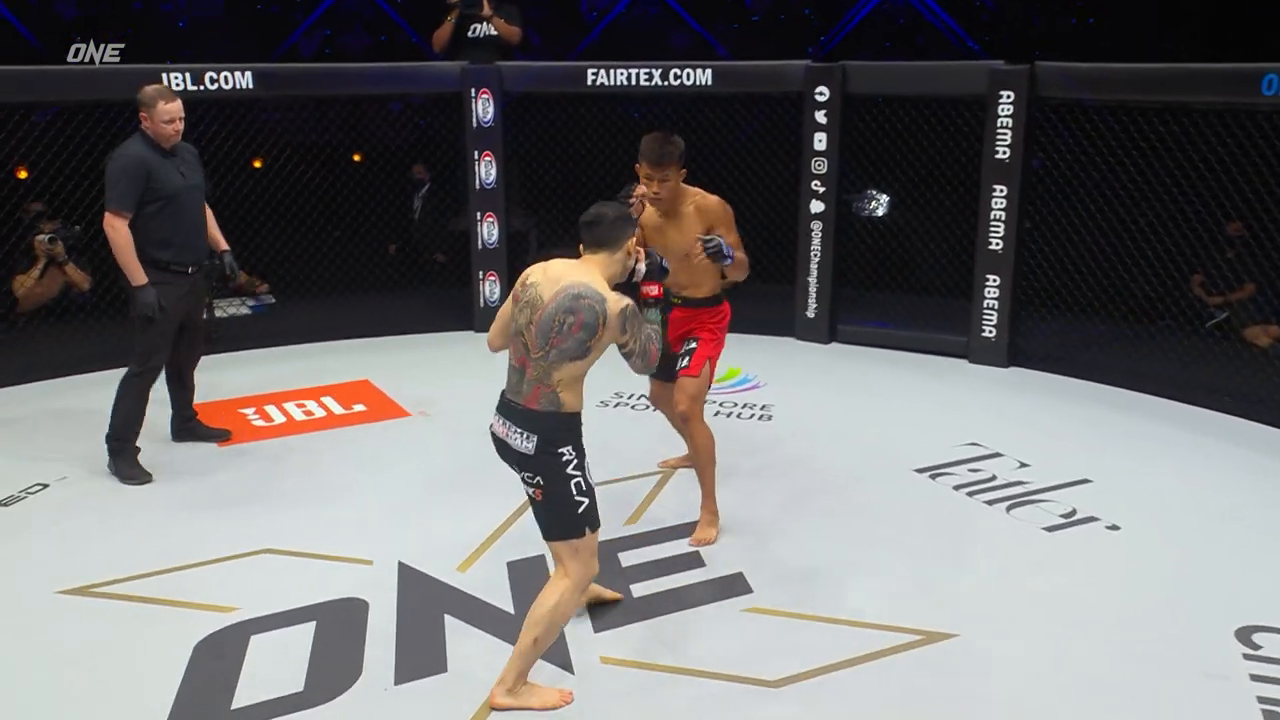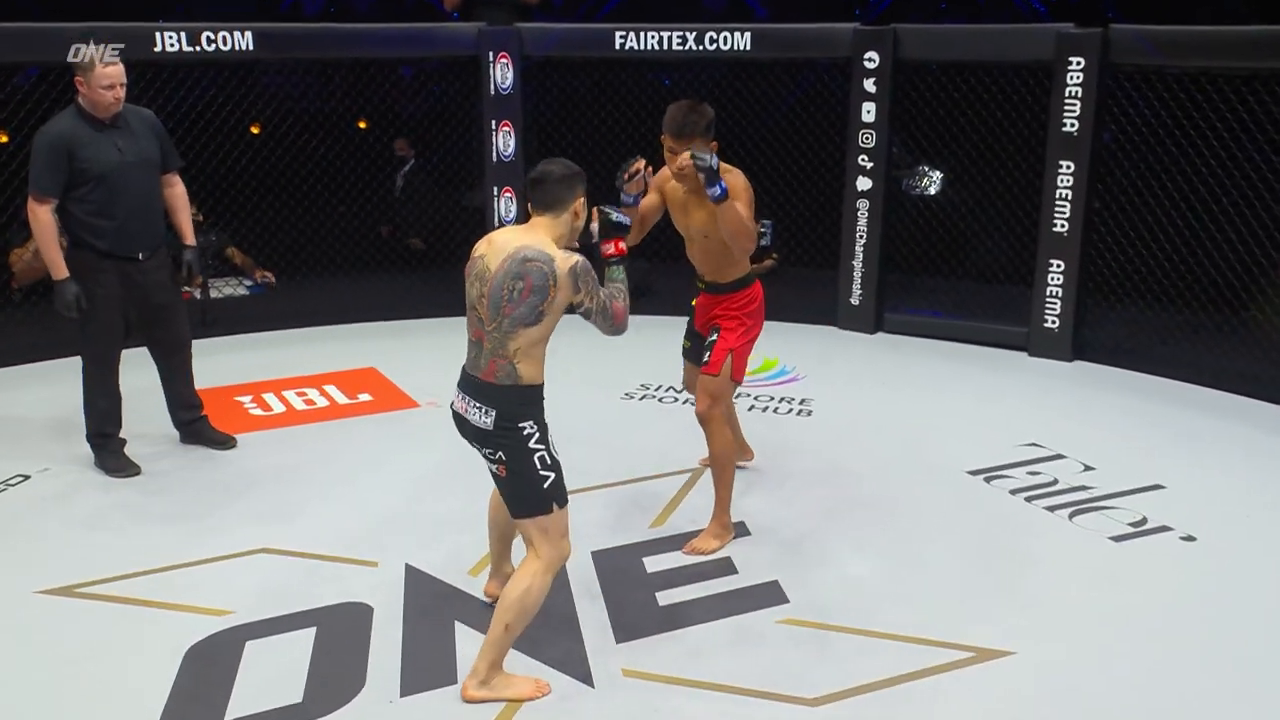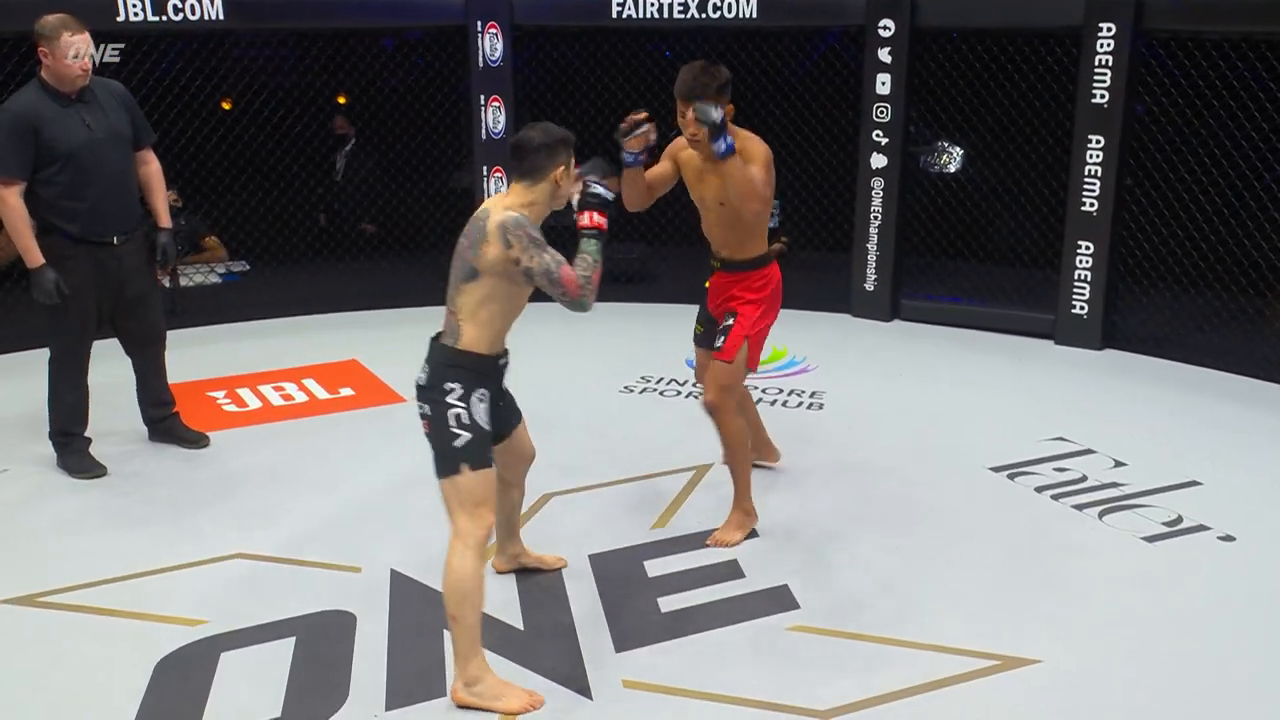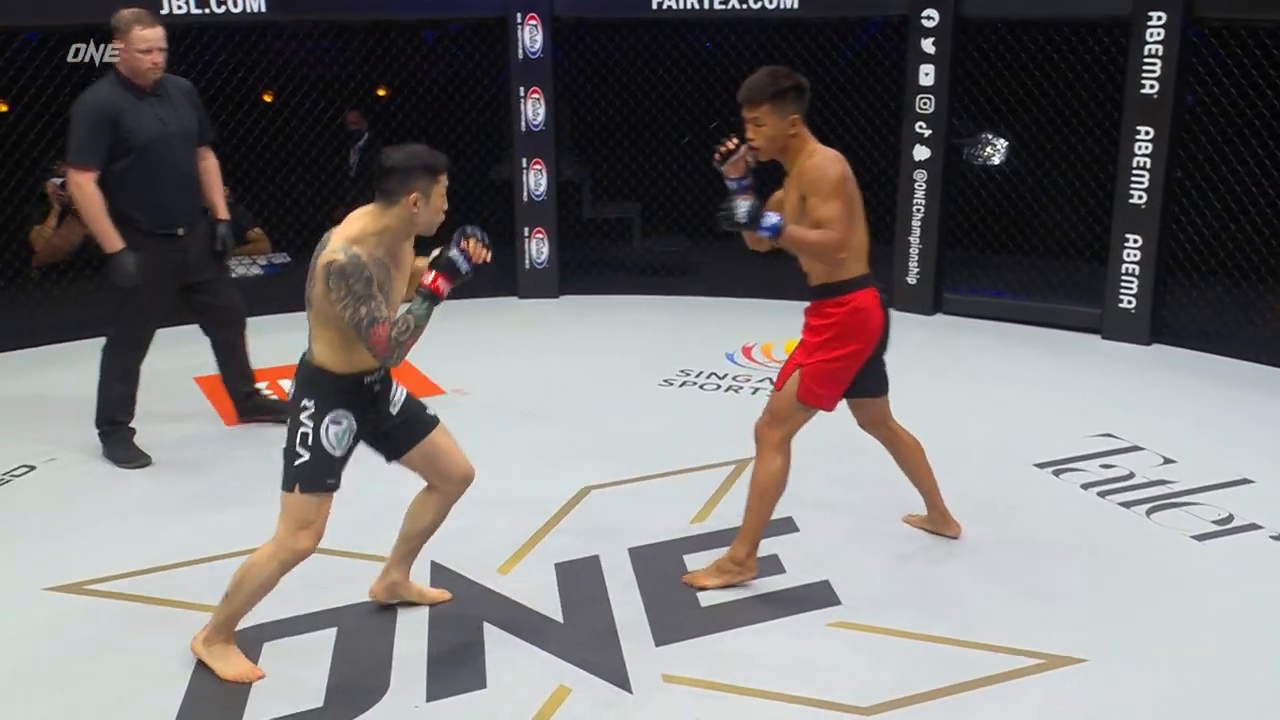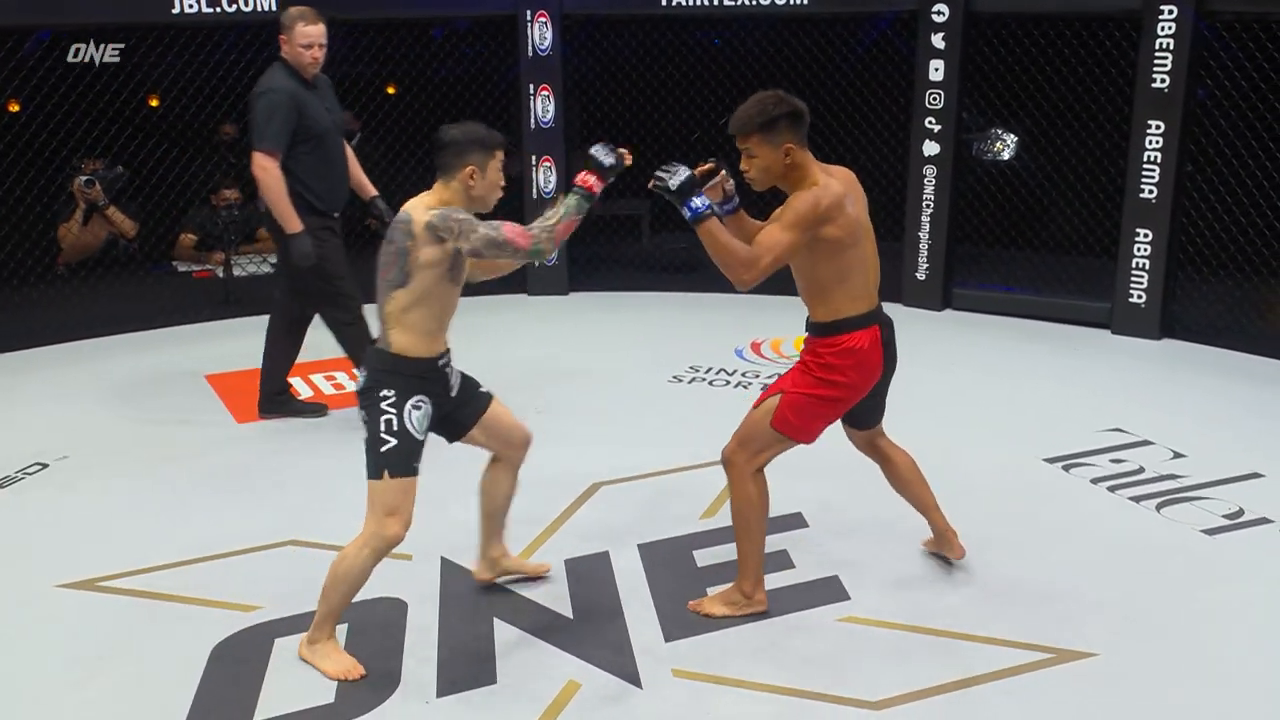
dt=0.7s
person 1, frame 1
left shoulder: (536, 272)
right shoulder: (615, 307)
left elbow: (495, 342)
right elbow: (646, 362)
left hip: (507, 422)
right hip: (550, 437)
left knee: (561, 501)
right knee: (578, 569)
left ankle: (577, 591)
right ankle: (511, 685)
person 1, frame 2
left shoulder: (489, 242)
right shoulder: (568, 267)
right elbow: (616, 323)
right wrist: (614, 250)
left hip: (470, 397)
right hip: (511, 414)
left knee: (515, 480)
right knee: (549, 553)
left ankle: (500, 576)
right ankle: (485, 675)
person 1, frame 3
left shoulder: (504, 207)
right shoulder: (512, 226)
right elbow: (579, 294)
left wrist: (587, 182)
right wrist: (593, 224)
left hip: (469, 370)
right hip: (457, 382)
left knee: (519, 455)
right knee: (472, 528)
left ankle: (511, 550)
person 1, frame 4
left shoulder: (394, 233)
right shoulder: (345, 258)
right elbow: (388, 348)
left wrist: (448, 260)
right wrist: (438, 283)
left hip: (375, 386)
right hip: (326, 397)
left knee: (455, 474)
right knee: (297, 541)
left ankle: (394, 578)
right ankle: (214, 636)
person 1, frame 5
left shoulder: (433, 211)
right shoulder: (437, 222)
left elbow: (473, 270)
right elbow: (537, 242)
left wrist: (544, 227)
right wrist: (588, 185)
left hip: (434, 369)
right hip: (396, 384)
left knee: (514, 440)
right knee: (387, 529)
left ankle: (492, 557)
right ankle: (319, 637)
person 2, frame 1
left shoulder: (711, 208)
right shoulder: (644, 210)
left elbow: (741, 273)
left wrist: (725, 254)
left hip: (706, 318)
right hip: (671, 312)
left knee: (688, 408)
right knee: (661, 397)
left ankle: (709, 515)
right ankle: (695, 453)
person 2, frame 2
left shoulder: (733, 182)
right shoulder: (665, 179)
left elbow: (745, 246)
right elbow: (631, 233)
left wrist: (712, 187)
right wrist: (628, 194)
left hip: (737, 303)
right hip: (705, 295)
left knee: (709, 406)
right knee: (696, 383)
left ankle: (721, 522)
right ankle: (738, 449)
person 2, frame 3
left shoulder: (752, 149)
right shoulder: (680, 150)
left elbow: (755, 207)
right elbow: (635, 202)
left wrist: (722, 144)
right wrist: (633, 153)
left hip: (753, 283)
right hip: (720, 276)
left knee: (717, 395)
right knee: (717, 379)
left ankle: (743, 509)
right ankle: (760, 446)
person 2, frame 4
left shoulder: (822, 166)
right shoulder: (797, 173)
left elbow: (835, 246)
right elbow: (759, 242)
left wrist: (767, 218)
right wrist: (738, 182)
left hip: (843, 313)
right hip: (857, 311)
left knee: (772, 432)
right knee: (878, 422)
left ankle: (740, 559)
right ankle: (940, 515)
person 2, frame 5
left shoulder: (816, 200)
right shoulder: (839, 178)
left elbow: (746, 272)
right elbow: (766, 244)
left wrist: (693, 205)
right wrist: (725, 203)
left hip: (840, 354)
right hip: (872, 340)
left knee: (740, 457)
right knee: (872, 441)
left ankle: (748, 589)
right ankle: (945, 537)
person 3, frame 1
left shoulder: (187, 153)
right shoulder: (131, 160)
right elbow: (114, 225)
left wrist: (222, 249)
right wrist: (140, 285)
left hip: (192, 274)
right hip: (157, 280)
left knee: (186, 354)
right knee: (148, 362)
left ankle: (185, 422)
right ankle: (121, 449)
person 3, frame 2
left shoulder: (145, 122)
right shoulder: (58, 136)
left elbow: (171, 183)
right elbow: (40, 209)
left wrist: (188, 242)
right wrist: (61, 277)
left hip: (153, 259)
right hip: (97, 267)
left knee: (175, 344)
right knee: (102, 357)
left ankle: (191, 423)
right ankle: (105, 444)
person 3, frame 3
left shoulder: (115, 94)
left elbow: (146, 161)
left wrist: (164, 226)
left hip: (130, 245)
right hip: (71, 254)
left knee: (149, 336)
right knee: (71, 350)
left ankle: (161, 419)
right ankle: (69, 442)
person 3, frame 4
left shoulder: (182, 91)
right shoulder: (99, 104)
left elbow: (204, 157)
right elbow: (81, 182)
left wrist: (222, 218)
right wrist: (116, 250)
left hip: (194, 236)
right hip: (143, 244)
left knee: (228, 317)
right knee: (128, 339)
left ankle: (247, 400)
right ankle: (114, 432)
person 3, frame 5
left shoulder: (320, 84)
right shoulder: (277, 92)
left elbow: (339, 147)
right elbow: (264, 166)
left wrist: (372, 197)
right wrist: (295, 232)
left hip: (323, 218)
right hip: (305, 224)
left knee: (296, 306)
right knee: (344, 306)
left ankle: (273, 396)
